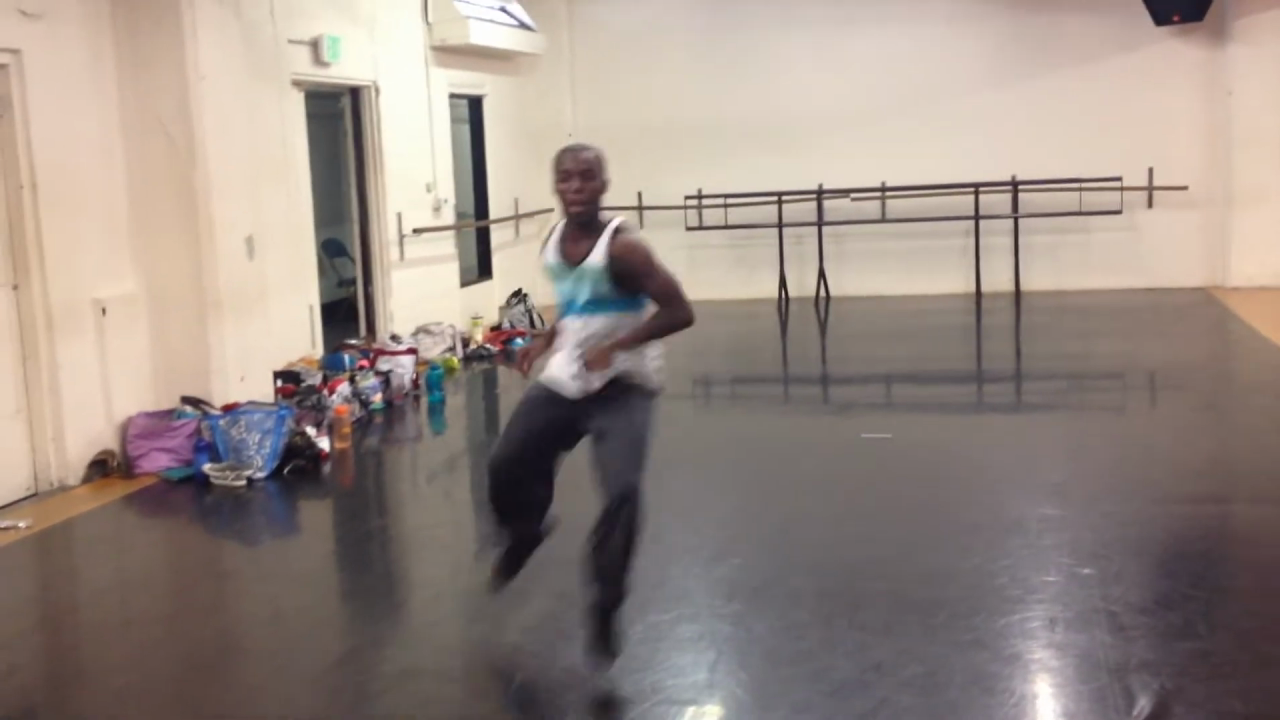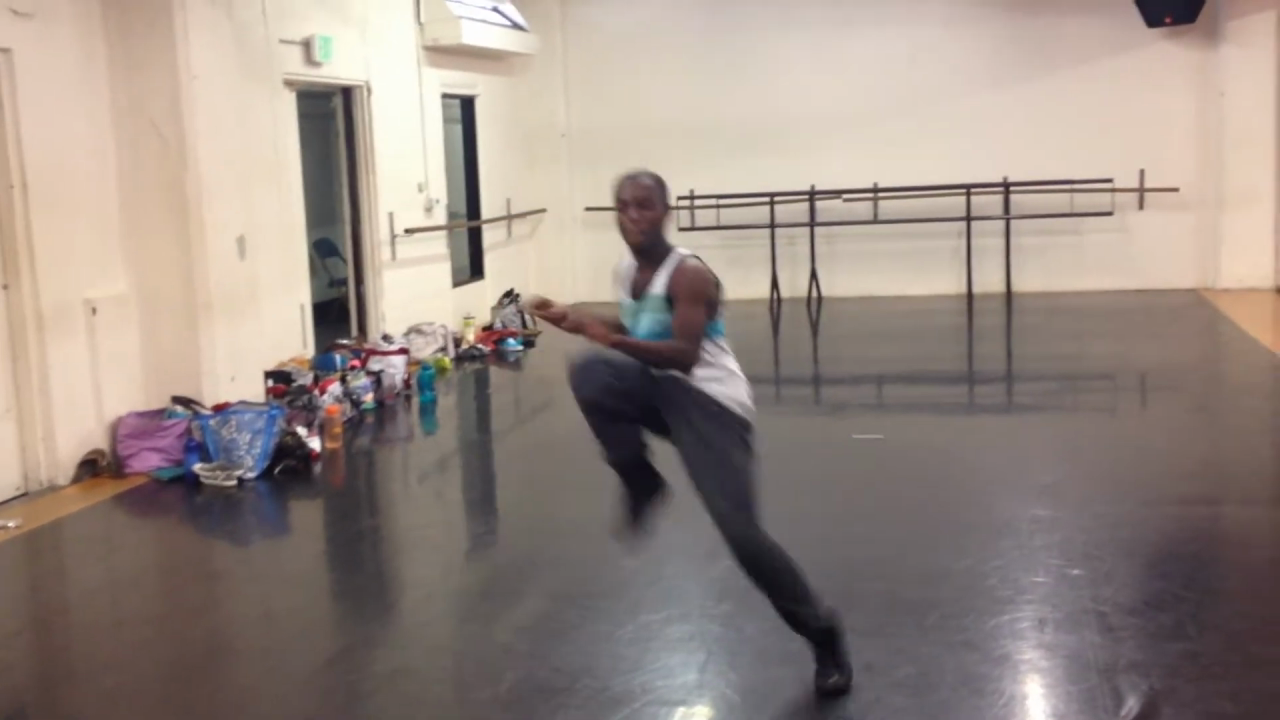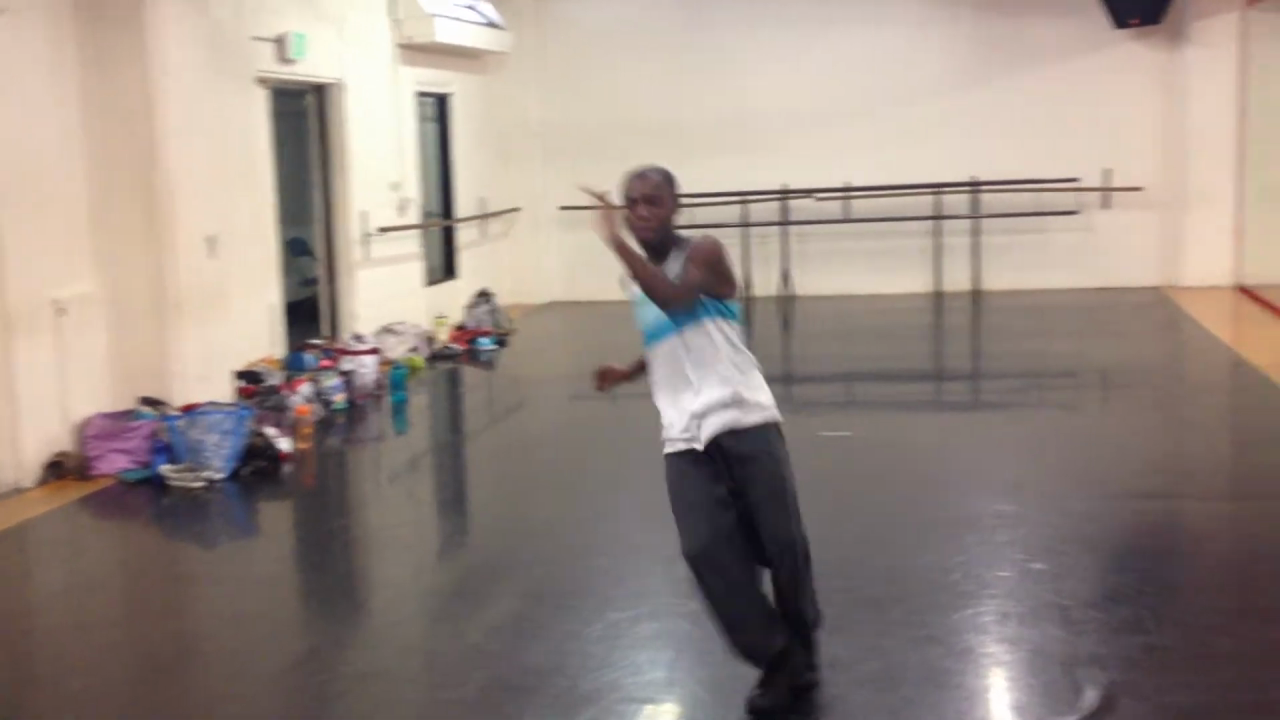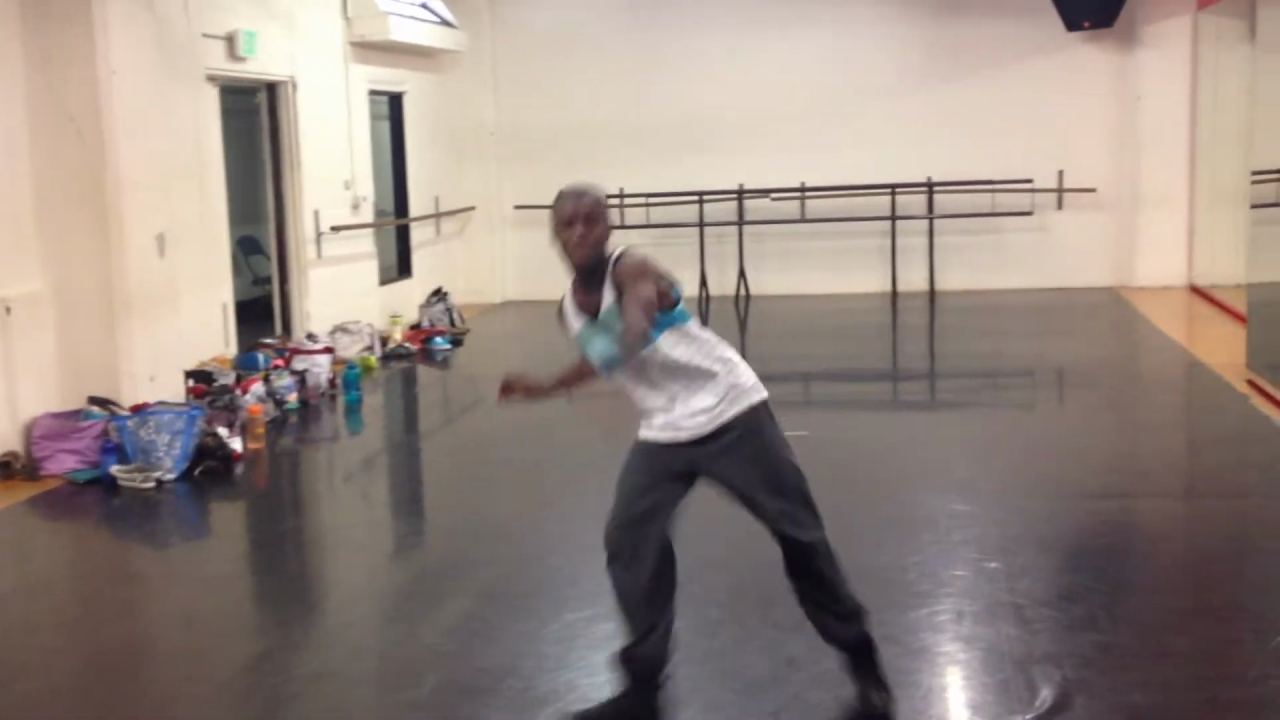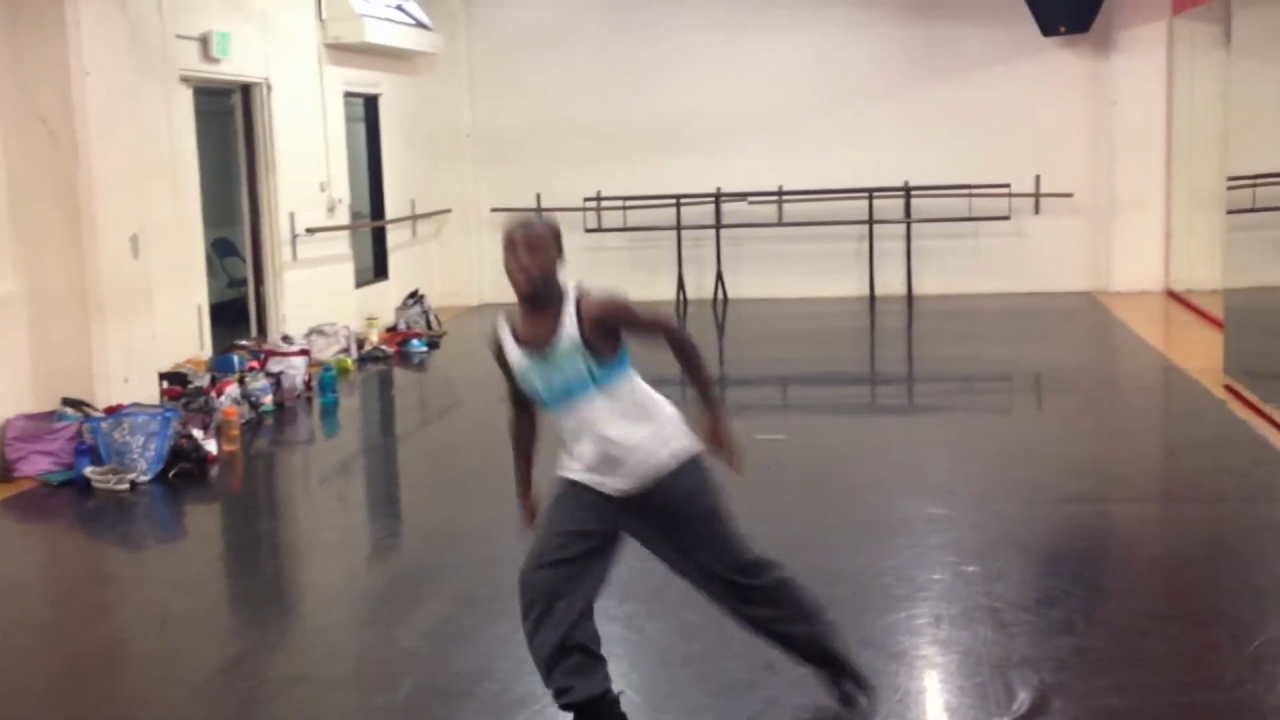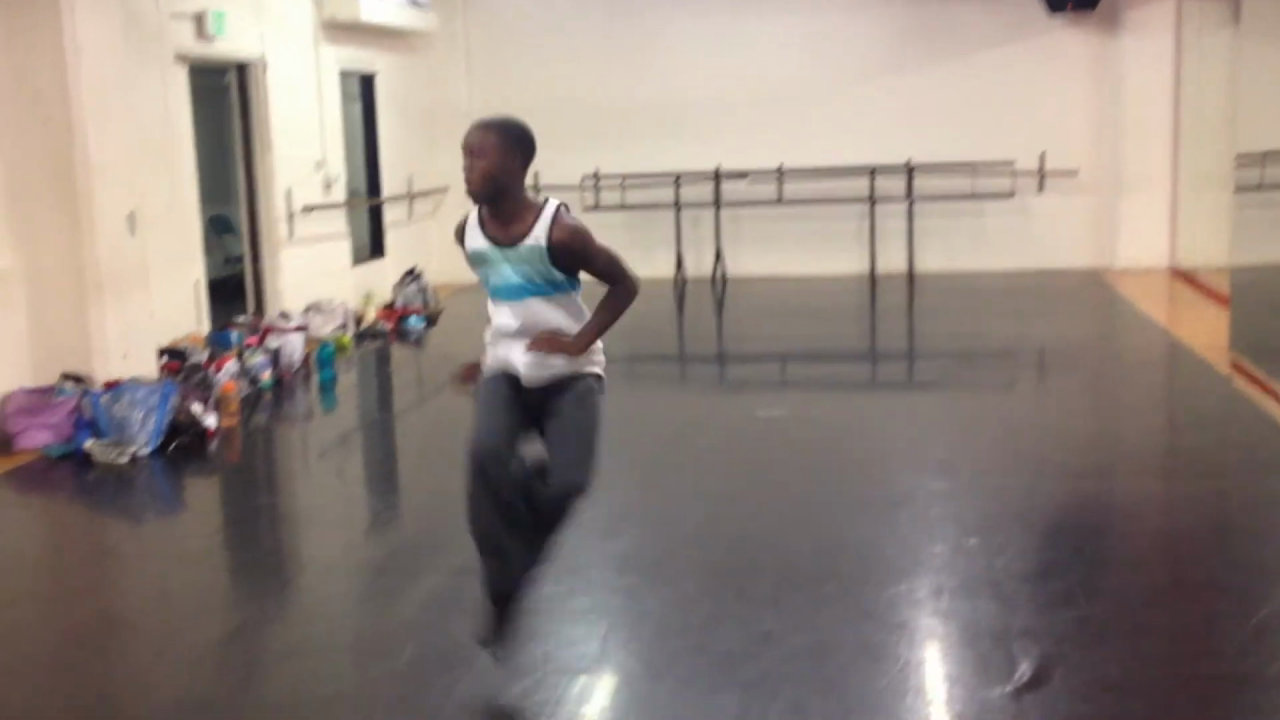
dt=0.2s
person 1, frame 1
left shoulder: (625, 247)
right shoulder: (555, 240)
left elbow: (681, 312)
left wrist: (616, 344)
right wrist: (547, 338)
left hip: (621, 384)
right hip: (564, 380)
left knee: (622, 488)
right knee: (508, 466)
left ankle: (605, 610)
right ankle: (523, 534)
person 1, frame 2
left shoulder: (689, 274)
right shoulder: (626, 272)
left elbow: (684, 356)
left wrist: (613, 339)
right wrist: (572, 320)
left hip: (716, 404)
right hip: (663, 395)
left knee: (742, 534)
right knee: (590, 375)
left ankle: (822, 636)
right ankle: (644, 484)
person 1, frame 3
left shoulder: (703, 252)
right shoulder: (640, 279)
left elbow: (673, 298)
left wrist: (617, 244)
right wrist: (626, 372)
left hip: (746, 422)
right hip: (686, 435)
left knee: (784, 546)
right knee: (709, 556)
left ankle: (798, 644)
right ankle: (774, 661)
person 1, frame 4
left shoulder: (631, 269)
right shoulder: (568, 309)
left elbow: (641, 317)
left wrist: (632, 344)
right wrist: (544, 387)
left hip: (730, 412)
right hip: (666, 431)
left knee: (799, 533)
right knee: (628, 538)
left ankle: (856, 650)
person 1, frame 5
left shoulder: (594, 311)
right shoulder: (503, 340)
left elbow: (675, 335)
right elbow: (523, 411)
left wrist: (712, 410)
right wrist: (524, 486)
left hip: (661, 462)
right hip: (589, 481)
left knee: (736, 572)
right knee: (543, 583)
left ankle: (834, 664)
person 1, frame 6
left shoulder: (561, 229)
right shoulder: (467, 230)
left elbow: (625, 285)
left wrist: (582, 339)
right wrist: (488, 355)
left hip: (570, 372)
right hip: (506, 371)
left knee: (563, 480)
right knee: (486, 456)
left ankle: (520, 561)
right ankle: (503, 589)
